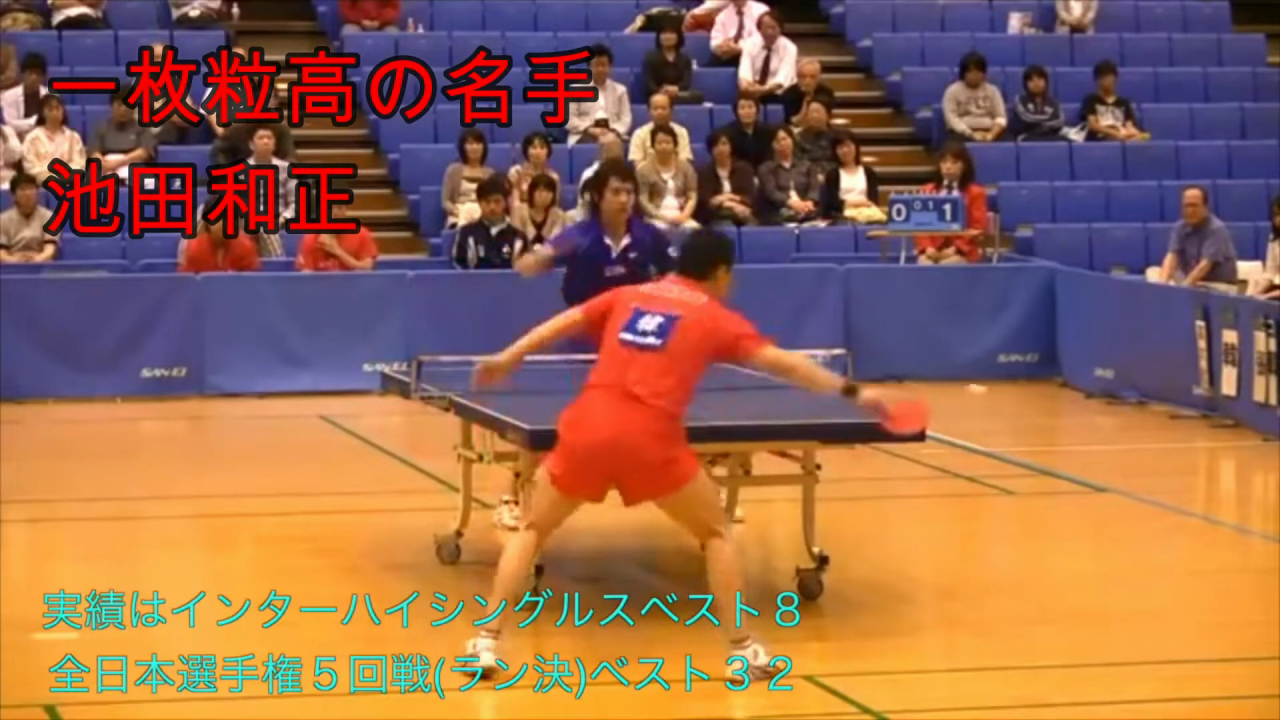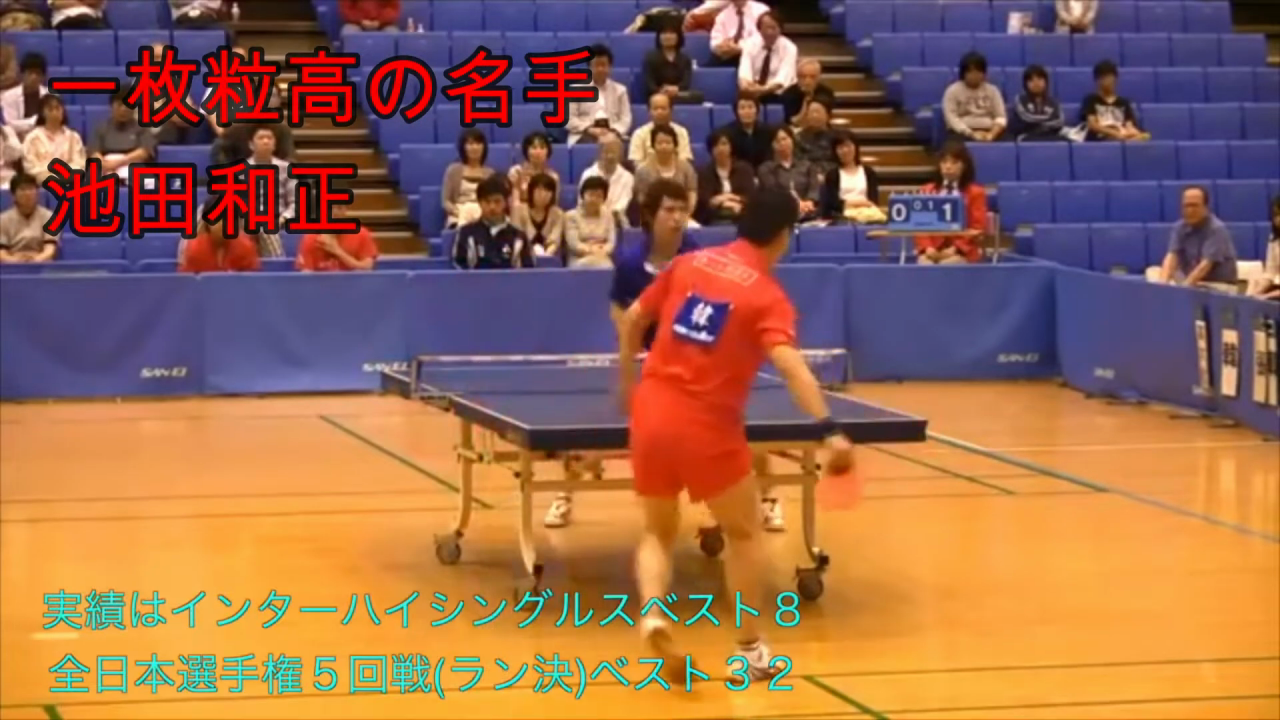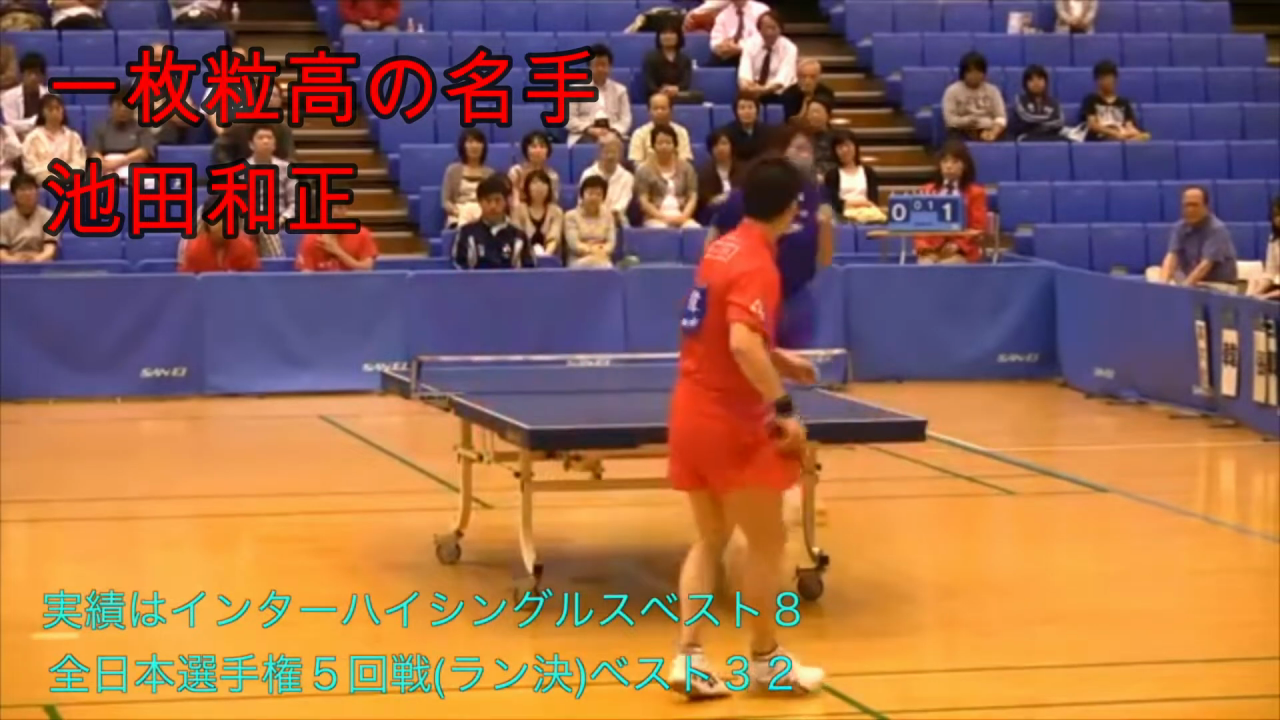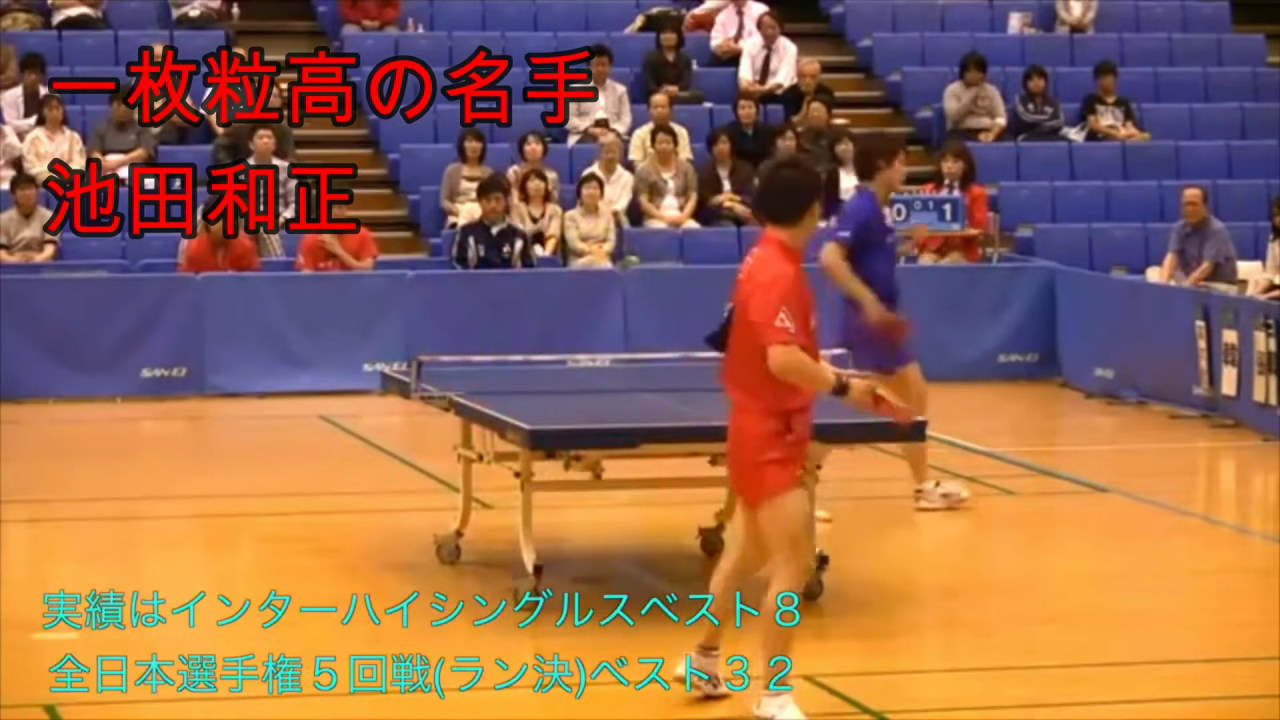
dt=0.3s
person 1, frame 1
left shoulder: (627, 295)
right shoulder: (718, 320)
left elbow: (564, 323)
right elbow: (782, 361)
left wrist: (506, 360)
right wrist: (851, 391)
left hip: (589, 428)
right hip: (650, 439)
left knee: (530, 530)
right knee: (715, 534)
left ankle: (486, 642)
right ankle: (742, 649)
person 1, frame 2
left shoulder: (689, 262)
right shoulder: (768, 295)
left elbow: (633, 319)
right elbow: (790, 364)
left wrist: (627, 381)
right wrist: (828, 429)
left hip: (652, 415)
right hip: (708, 427)
left knee: (657, 535)
right knee: (744, 533)
left ankle: (653, 617)
right ankle: (751, 651)
person 1, frame 3
left shoulder: (718, 249)
right shoulder: (758, 267)
right elbow: (743, 346)
left wrist: (778, 358)
right wrist: (785, 409)
left hip: (688, 413)
right hip: (727, 421)
left knee: (708, 540)
right knee: (767, 542)
left ankle: (688, 658)
right ankle: (766, 660)
person 1, frame 4
left shoulder: (773, 264)
right shoulder: (775, 273)
right elbow: (781, 360)
left wrist: (832, 377)
right wrist: (842, 386)
left hip: (774, 429)
right hip: (767, 433)
left knee: (750, 550)
right knee: (792, 560)
left ankle: (701, 659)
person 2, frame 1
left shoulder: (649, 236)
right shoulder: (578, 238)
left elbow: (672, 279)
right elbow: (527, 268)
right wrist: (537, 259)
left hip: (637, 338)
right hip: (588, 341)
left knee: (674, 414)
right knee: (555, 425)
left ankle: (712, 495)
right ankle: (514, 498)
person 2, frame 2
left shoulder: (702, 259)
right shoulder: (630, 261)
left elbow: (722, 302)
right elbow: (618, 307)
right wrist: (624, 346)
left hip: (699, 352)
right hip: (651, 355)
left knee: (735, 426)
right knee: (610, 425)
left ankle: (766, 498)
right ankle: (565, 496)
person 2, frame 3
left shoulder: (813, 196)
right shoulder: (747, 196)
left elbow: (824, 260)
right elbow: (714, 242)
left wrist: (826, 228)
right wrist: (716, 287)
left hip: (796, 302)
right hip: (755, 305)
left knee: (798, 385)
right knee: (764, 394)
left ankle: (794, 481)
person 2, frame 4
left shoulder: (879, 208)
right shoulder: (860, 207)
right elbow: (829, 258)
left wrist: (894, 255)
right wrist: (868, 302)
left hip: (882, 319)
right hip: (868, 320)
left knee: (916, 395)
left ankle: (925, 485)
